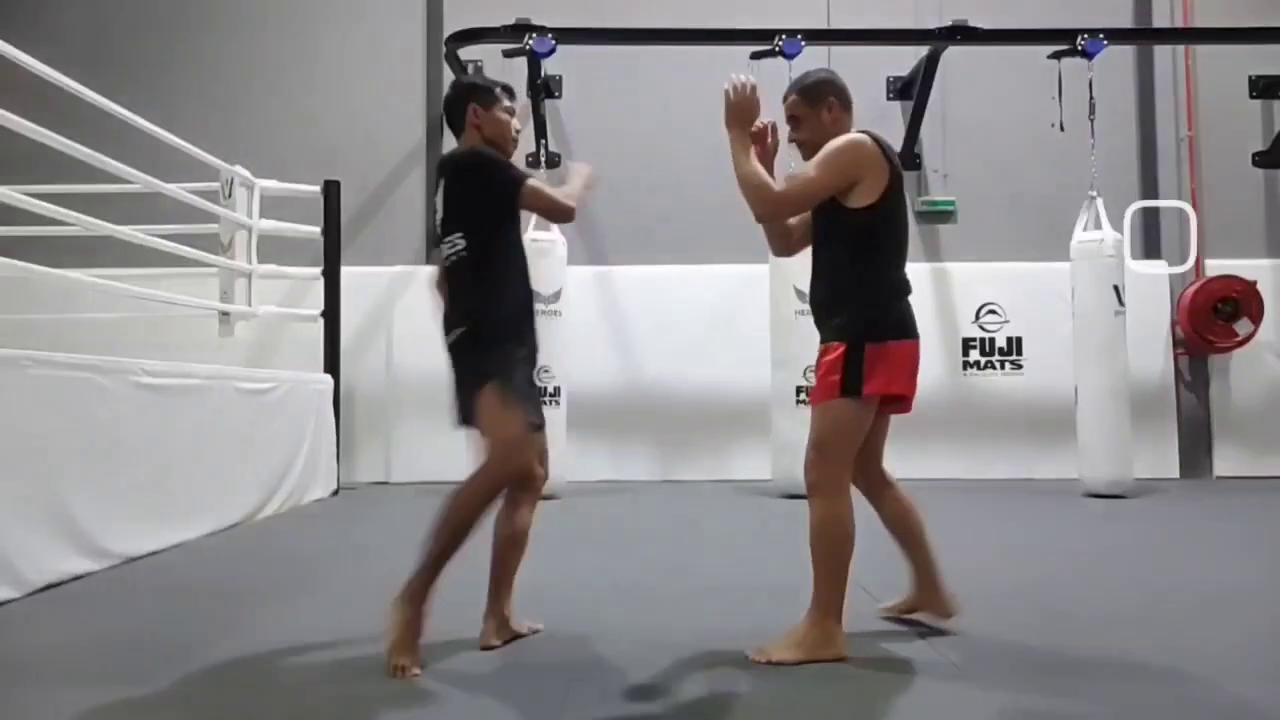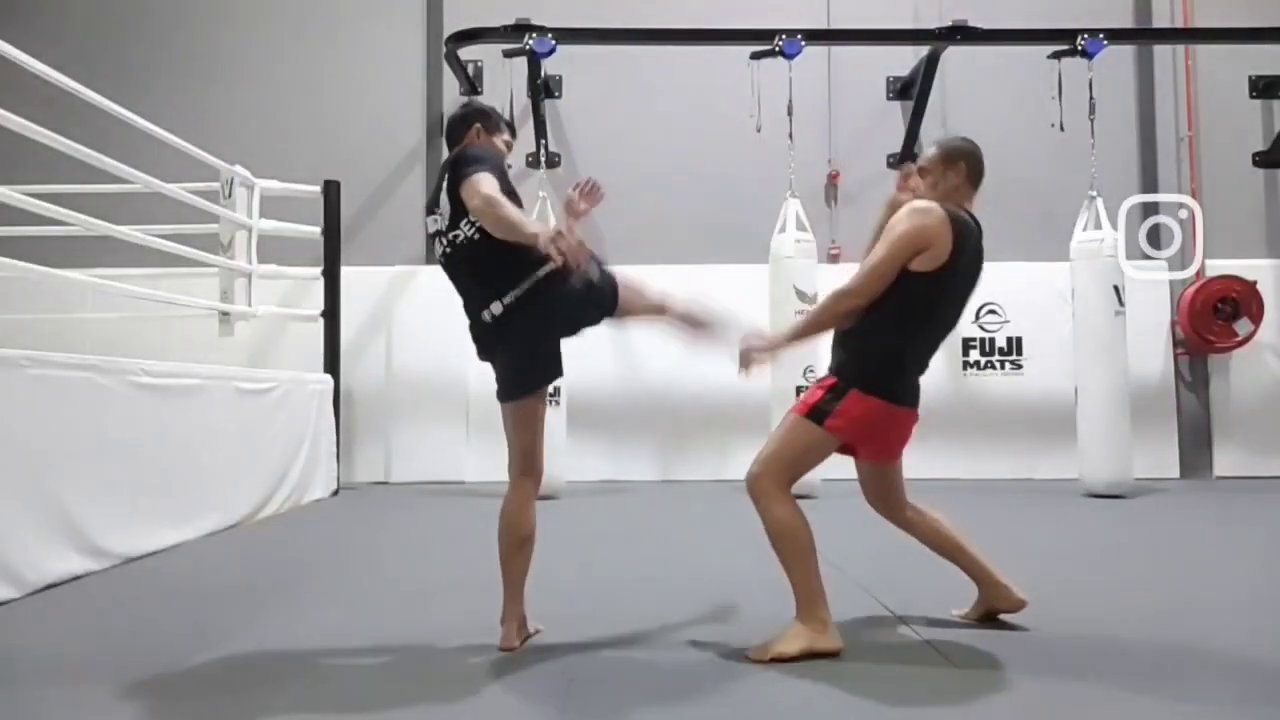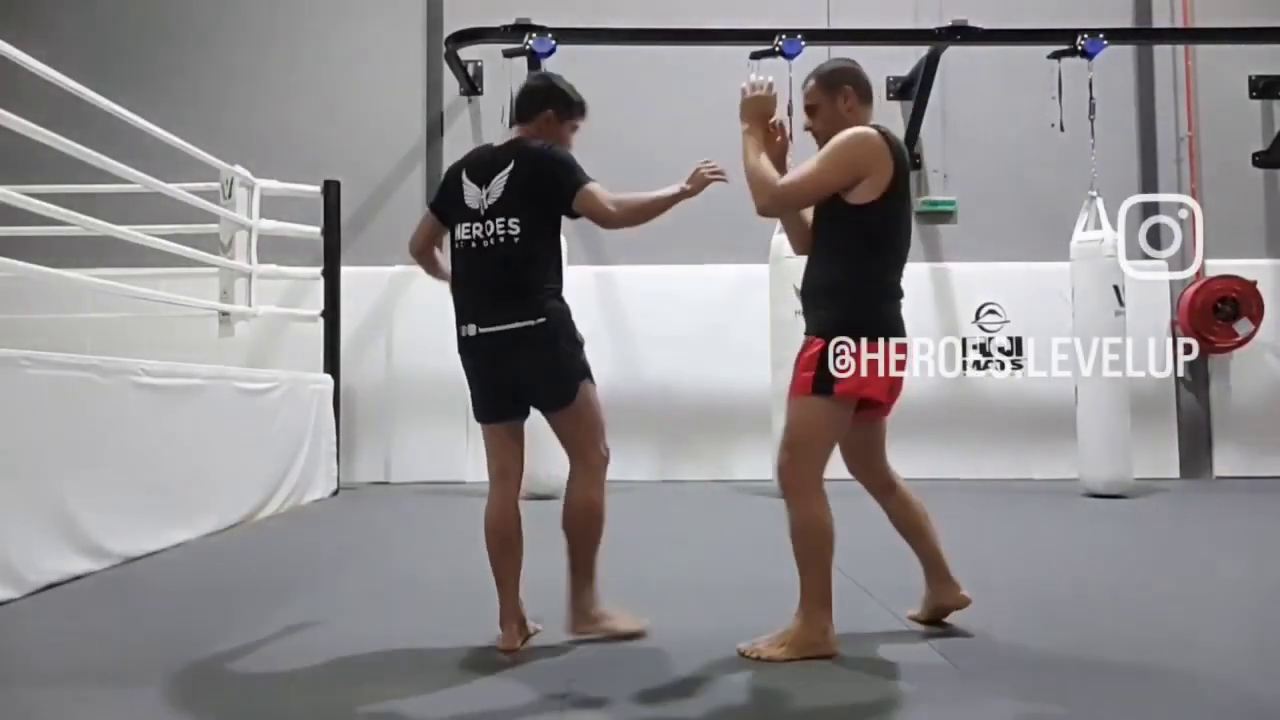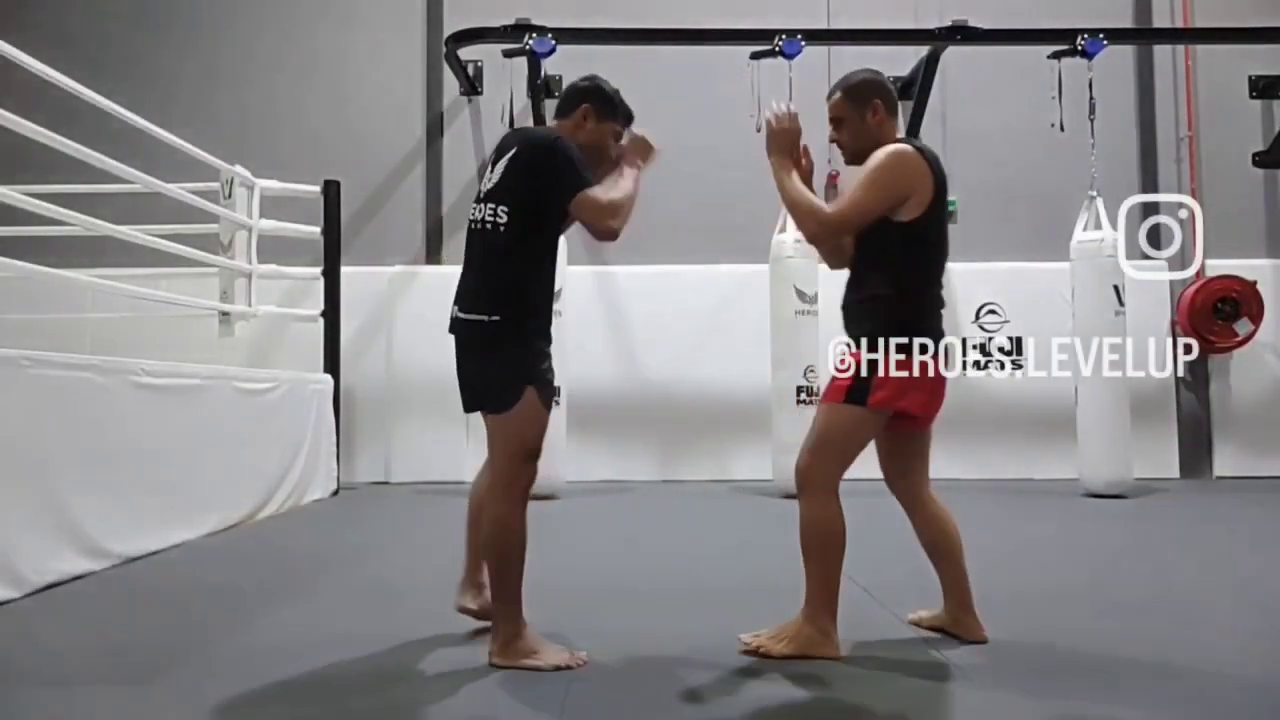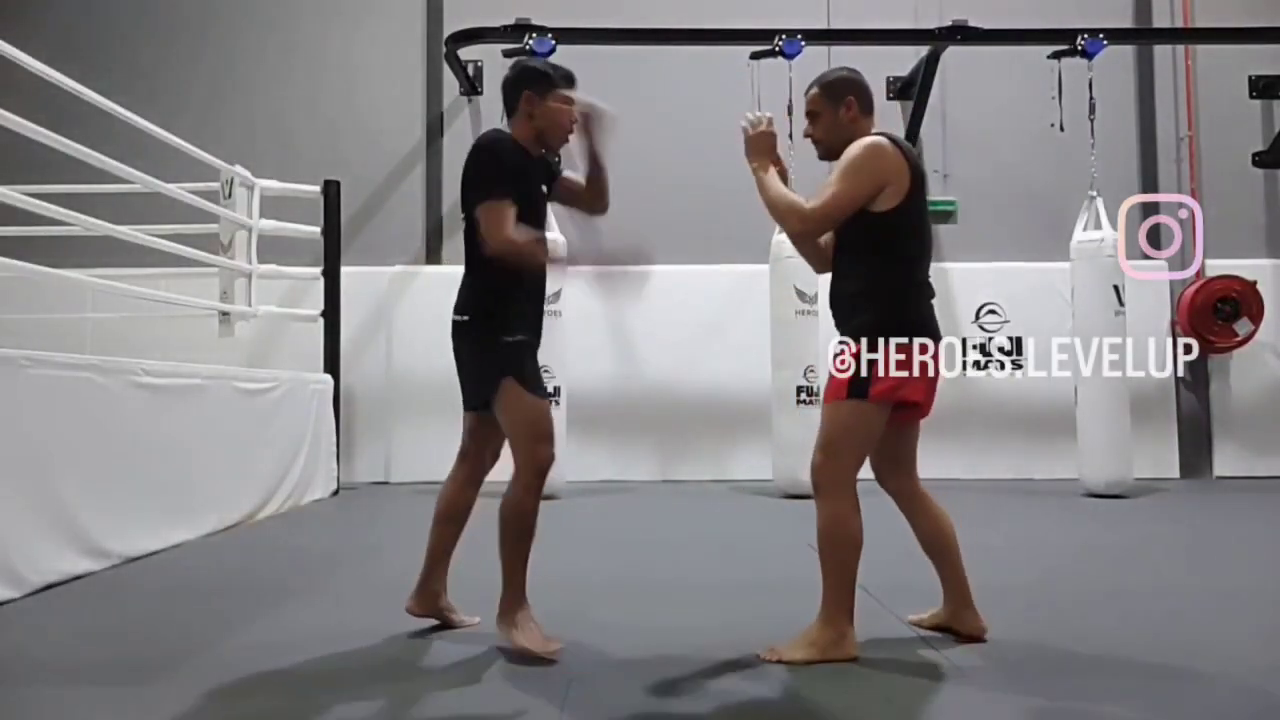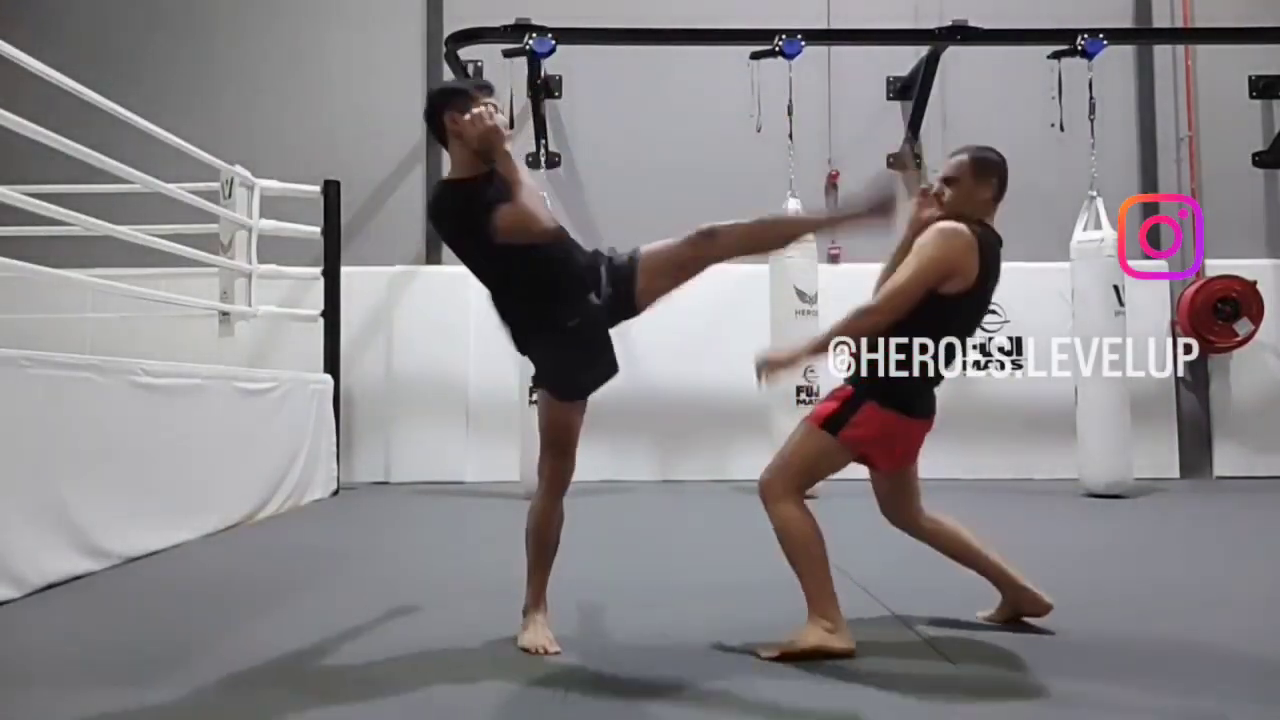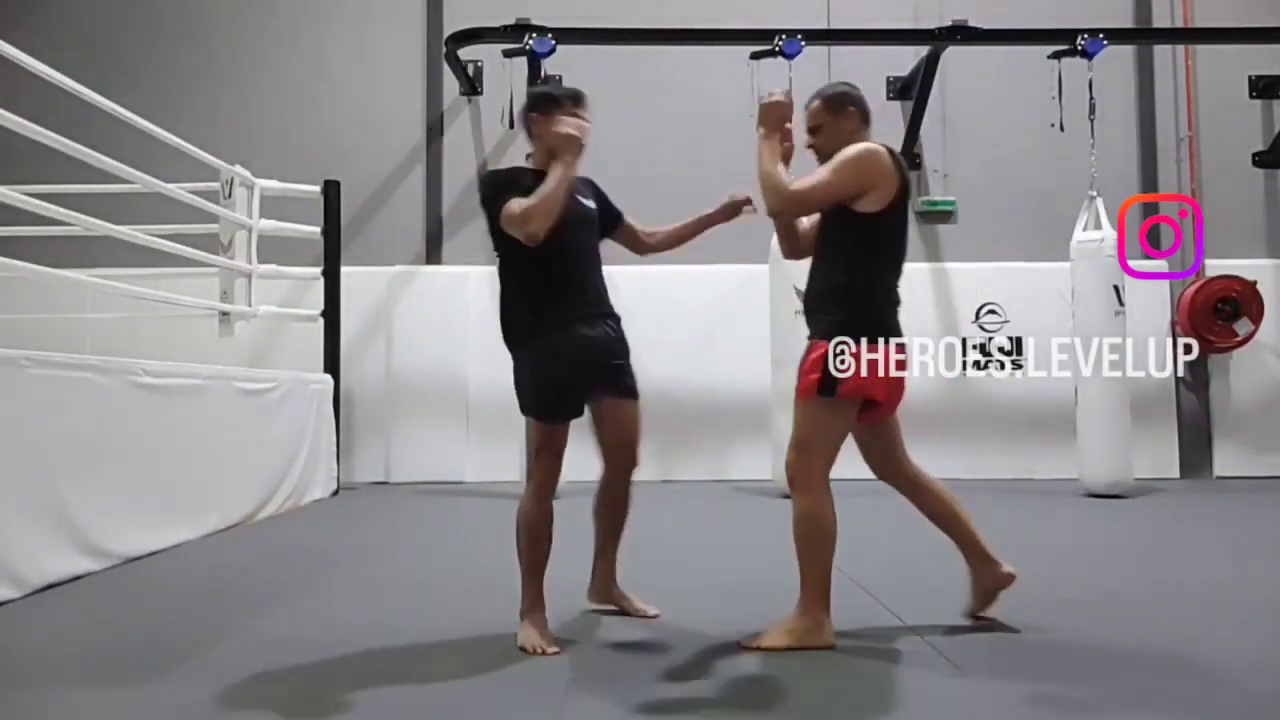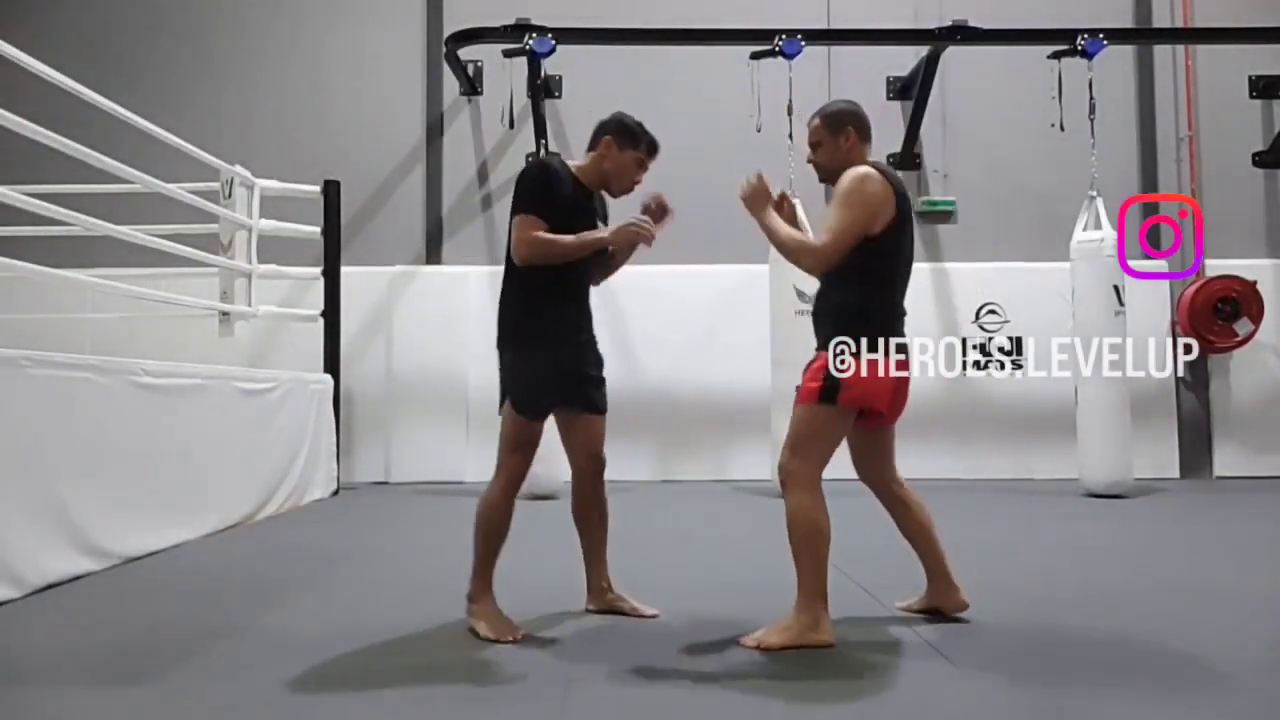
dt=0.5s
person 1, frame 1
left shoulder: (460, 181)
right shoulder: (480, 166)
left elbow: (448, 274)
right elbow: (561, 208)
right wrist: (578, 178)
left hip: (498, 344)
right hip: (489, 336)
left knee: (531, 475)
right knee: (500, 469)
left ankle: (497, 615)
right ankle: (414, 599)
person 1, frame 2
left shoulder: (439, 213)
right shoulder: (477, 162)
right elbow: (486, 203)
left wrist: (569, 217)
right wrist: (538, 234)
left hip: (499, 330)
right hip: (543, 285)
left knee: (525, 479)
right knee: (651, 302)
left ankle: (513, 620)
person 1, frame 3
left shoulder: (461, 171)
right shoulder: (545, 162)
left elbow: (420, 247)
right elbow: (611, 212)
right wrist: (685, 188)
left hip: (479, 339)
right hip: (537, 333)
left knee: (504, 479)
right knee: (591, 461)
left ankle: (511, 621)
right ankle: (585, 606)
person 1, frame 4
left shoulder: (516, 147)
right shoulder: (552, 150)
right elbow: (607, 222)
left wrist: (611, 171)
right wrist: (632, 166)
left hip: (481, 322)
right hip: (510, 330)
left knee: (503, 465)
right knee: (514, 475)
left ankle: (475, 586)
right ankle: (511, 637)
person 1, frame 5
left shoulder: (535, 159)
right shoulder: (495, 151)
left elbow: (595, 202)
right elbow: (499, 238)
left wrist: (592, 139)
left hip: (513, 332)
right hip: (491, 331)
left knee: (475, 461)
right knee: (537, 452)
left ankle: (429, 593)
right ankle: (514, 608)
person 1, frame 6
left shoulder: (496, 175)
right shoulder: (451, 202)
right elbow: (542, 229)
right wrist: (503, 155)
left hip: (598, 282)
right hip: (557, 331)
left knee: (707, 242)
right knee: (554, 477)
left ankle: (844, 220)
right ankle: (535, 610)
person 1, frame 7
left shoulder: (587, 189)
right shoulder: (500, 184)
left elbow: (643, 241)
right elbow: (529, 227)
left wrist: (711, 218)
right wrist: (563, 163)
left hip: (602, 333)
right hip: (542, 344)
left knee: (622, 460)
right knee: (543, 477)
left ankle: (604, 582)
right ankle: (531, 612)
person 1, frame 8
left shoulder: (597, 203)
right shoulder: (544, 175)
right elbow: (525, 251)
left wrist: (634, 235)
right wrist: (605, 238)
left hip: (578, 345)
right hip: (529, 345)
left knee: (591, 467)
right knee: (512, 472)
left ankle: (599, 588)
right ankle: (480, 597)
person 2, frame 1
left shoulder: (854, 150)
right shoulder: (846, 166)
left elbow: (773, 201)
right elbow: (786, 237)
left wrist: (736, 141)
right wrist: (762, 164)
left hip: (863, 339)
right hip: (877, 336)
left knee: (824, 480)
right knee: (863, 472)
left ankle: (823, 632)
right ankle: (929, 586)
person 2, frame 2
left shoulder: (924, 218)
right shoulder: (967, 240)
left elbow: (854, 296)
left wrist: (777, 341)
right wrist: (894, 211)
left hip: (860, 383)
right hip: (894, 392)
left knee: (766, 480)
right knee: (894, 505)
left ankle: (814, 624)
right ankle: (996, 589)
person 2, frame 3
left shoulder: (861, 143)
right shoulder: (872, 156)
left elbow: (770, 202)
right elbow: (806, 240)
left wrist: (753, 131)
right wrist: (778, 162)
left hip: (846, 339)
right hip: (872, 338)
left knee: (798, 474)
right knee: (873, 471)
left ankle: (814, 628)
right ankle: (942, 587)
person 2, frame 4
left shoulder: (899, 160)
right shoulder: (898, 169)
left elbow: (822, 226)
right elbow: (840, 253)
left wrist: (780, 164)
right wrist: (804, 184)
left hip: (889, 350)
right hip: (910, 350)
left knee: (815, 474)
right knee: (910, 485)
left ankle: (818, 627)
right ankle: (961, 612)
person 2, frame 5
left shoulder: (874, 154)
right shoulder: (871, 169)
left elbow: (804, 222)
right elbow: (825, 256)
left wrist: (759, 167)
right wrist: (777, 185)
left hip: (887, 343)
right hip: (901, 343)
left knee: (831, 475)
right knee: (900, 479)
left ankle: (834, 631)
right ankle: (960, 606)
person 2, frame 6
left shoulder: (950, 237)
right shoulder: (981, 248)
left elbow: (880, 311)
right elbow: (888, 296)
left wrist: (802, 351)
right wrist: (916, 227)
left hip: (879, 396)
right hip: (903, 400)
left knee: (778, 487)
right knee: (907, 514)
left ankle: (826, 625)
right ankle: (1019, 593)
person 2, frame 7
left shoulder: (867, 158)
right shoulder: (861, 178)
left elbow: (780, 202)
right elbow: (793, 245)
left wrist: (767, 138)
right wrist: (782, 158)
left hip: (847, 340)
right hip: (871, 341)
left knee: (805, 471)
right knee: (896, 467)
left ankle: (812, 619)
right ankle: (985, 569)
person 2, frame 8
left shoulder: (862, 181)
right shoulder: (881, 189)
left elbow: (818, 259)
right elbow: (836, 270)
left wrist: (765, 217)
right wrist: (790, 220)
left hip: (855, 351)
right hip: (878, 351)
left knee: (797, 471)
right knee: (880, 475)
left ankle: (811, 616)
right ankle: (943, 588)
